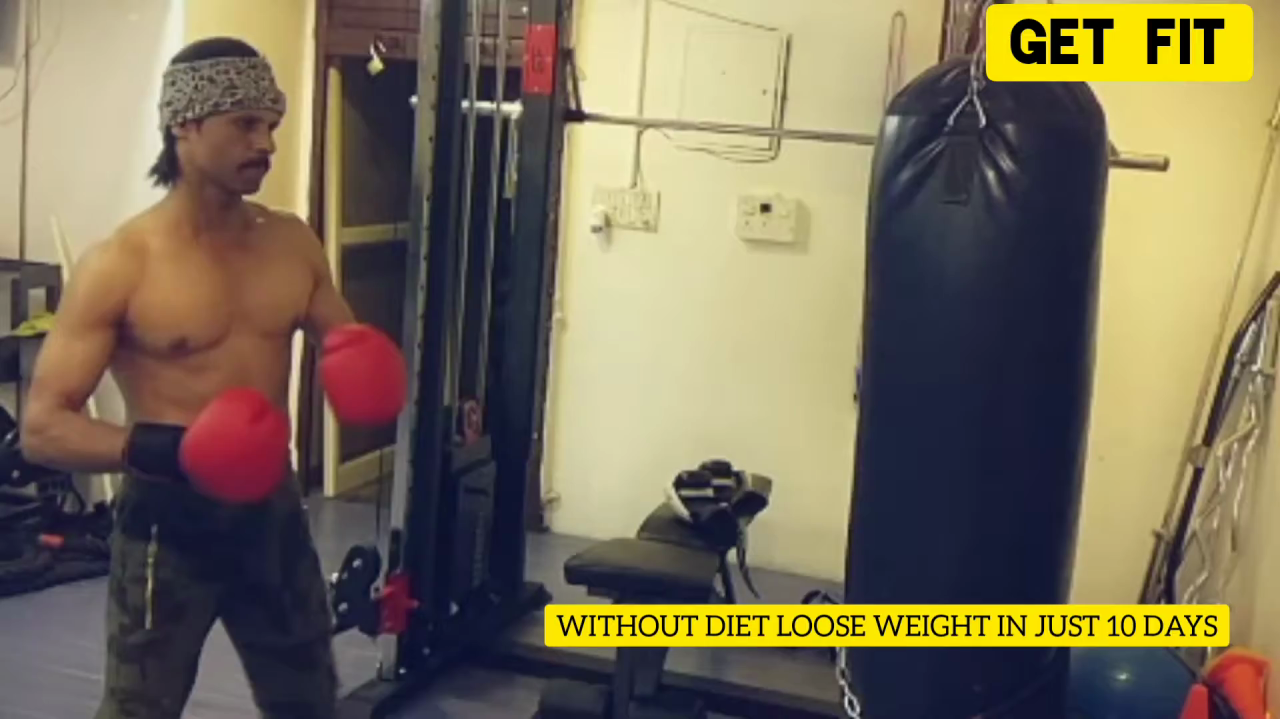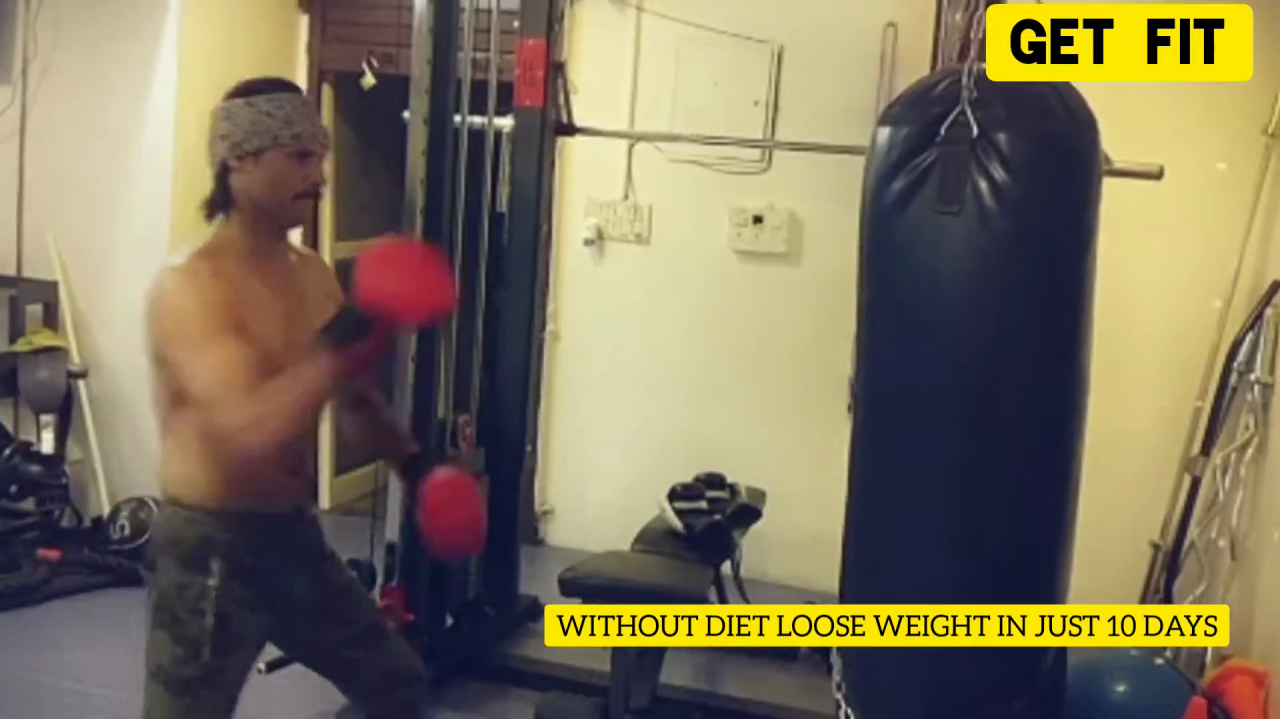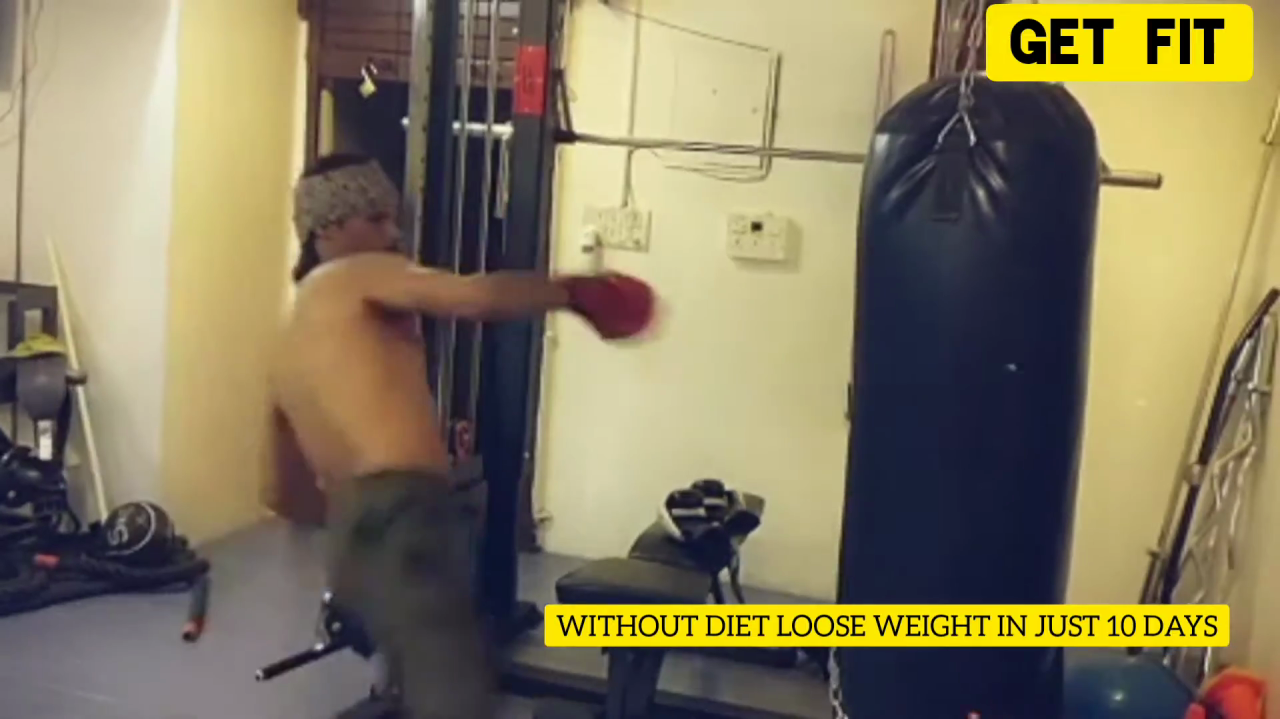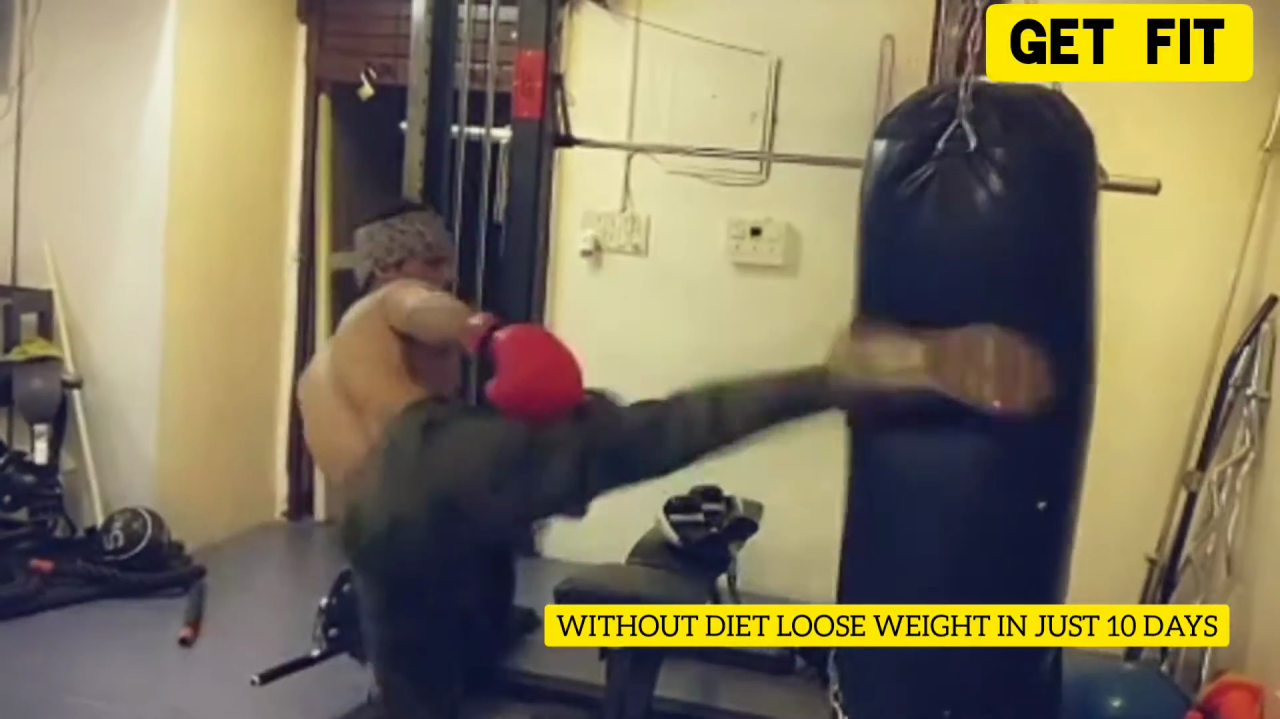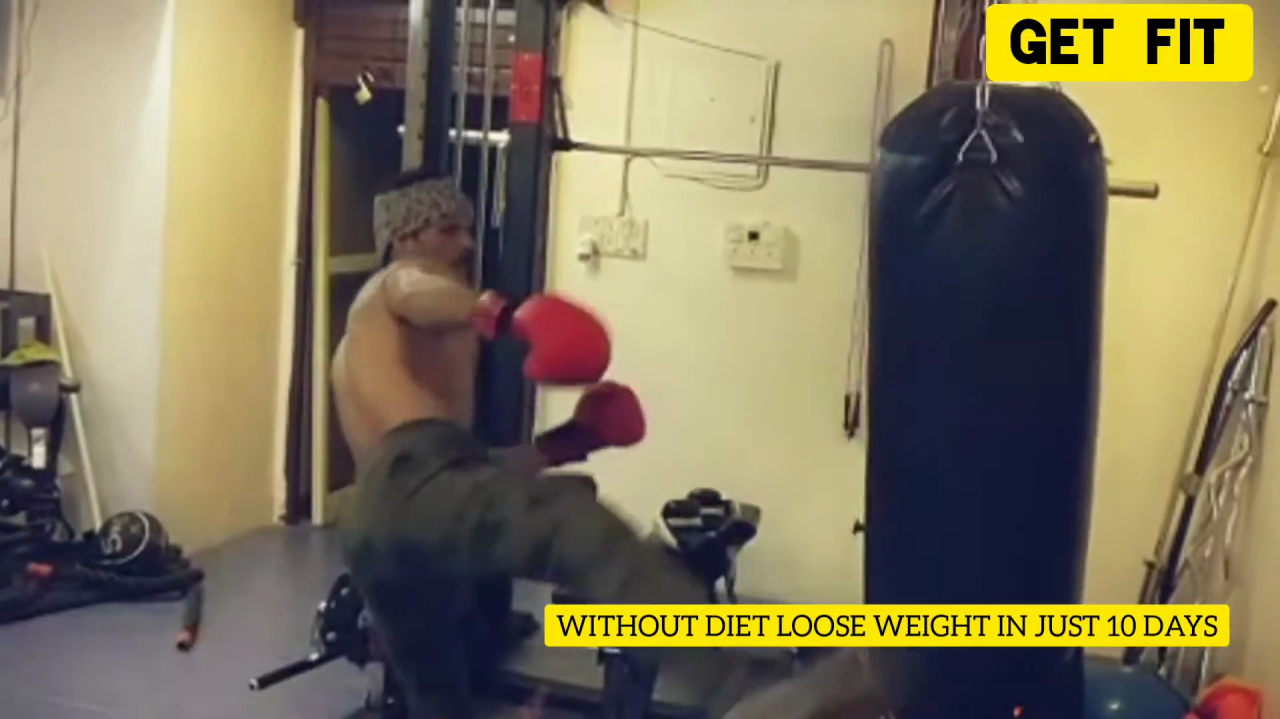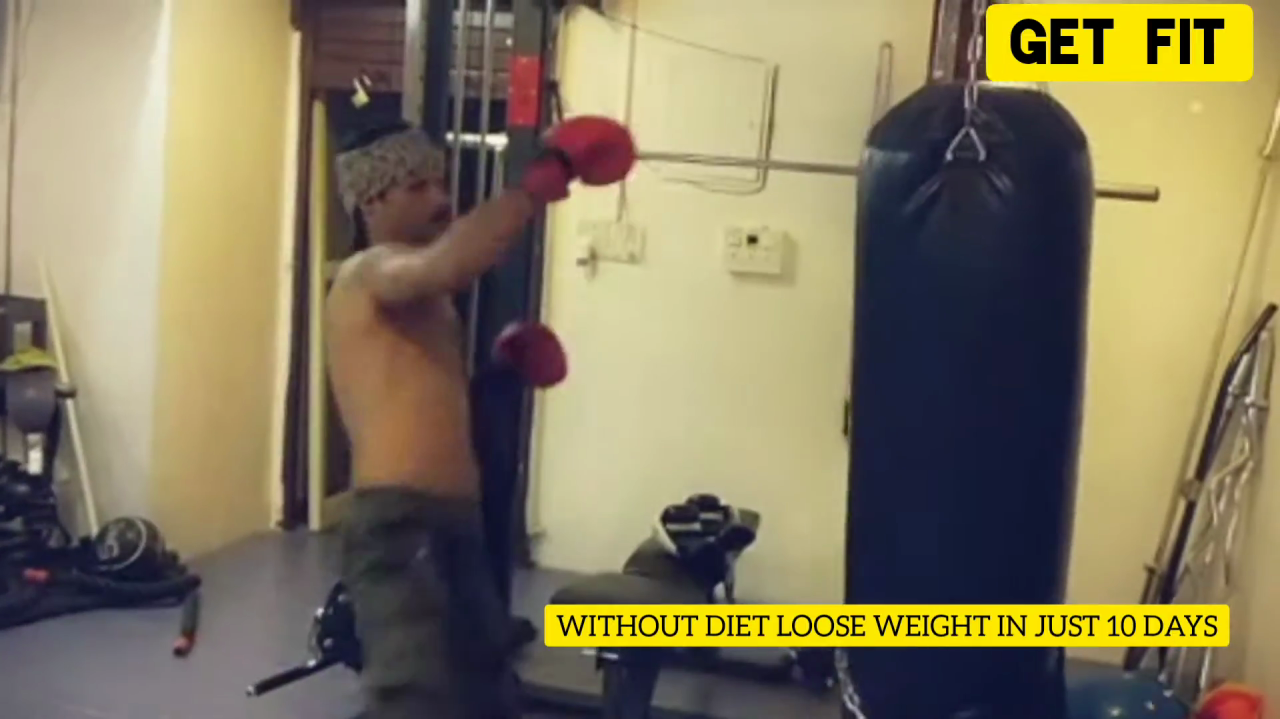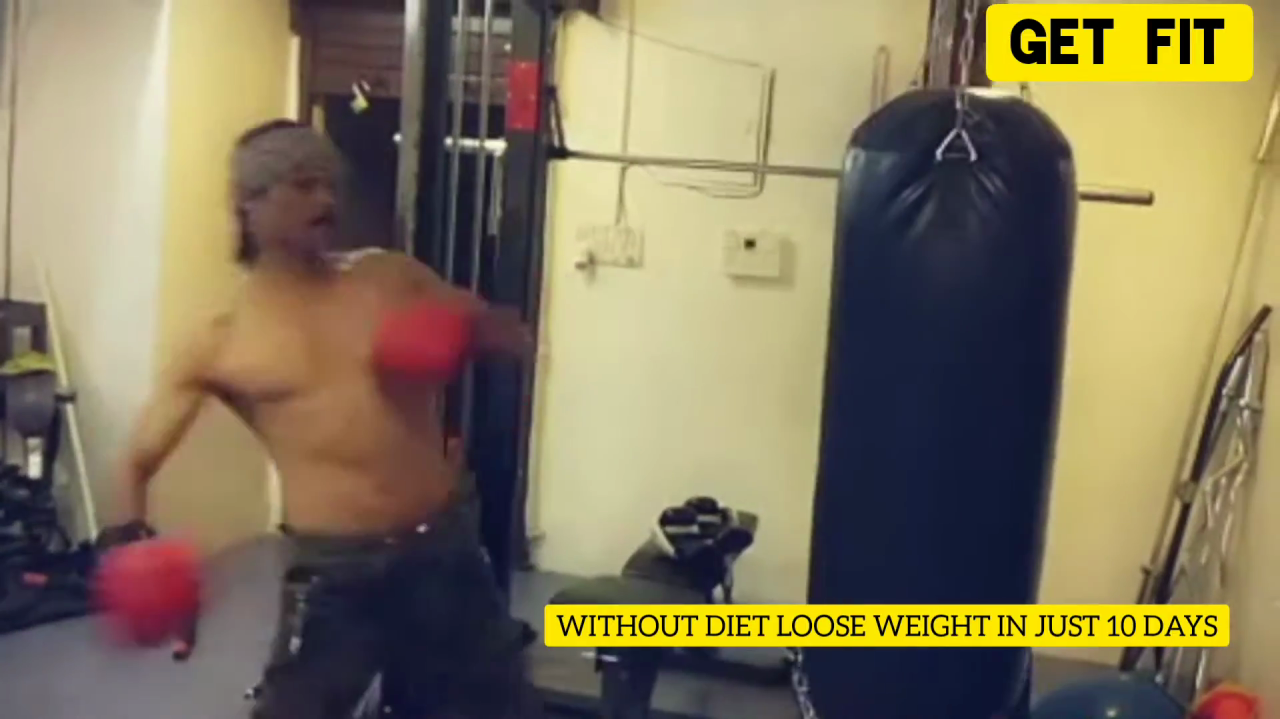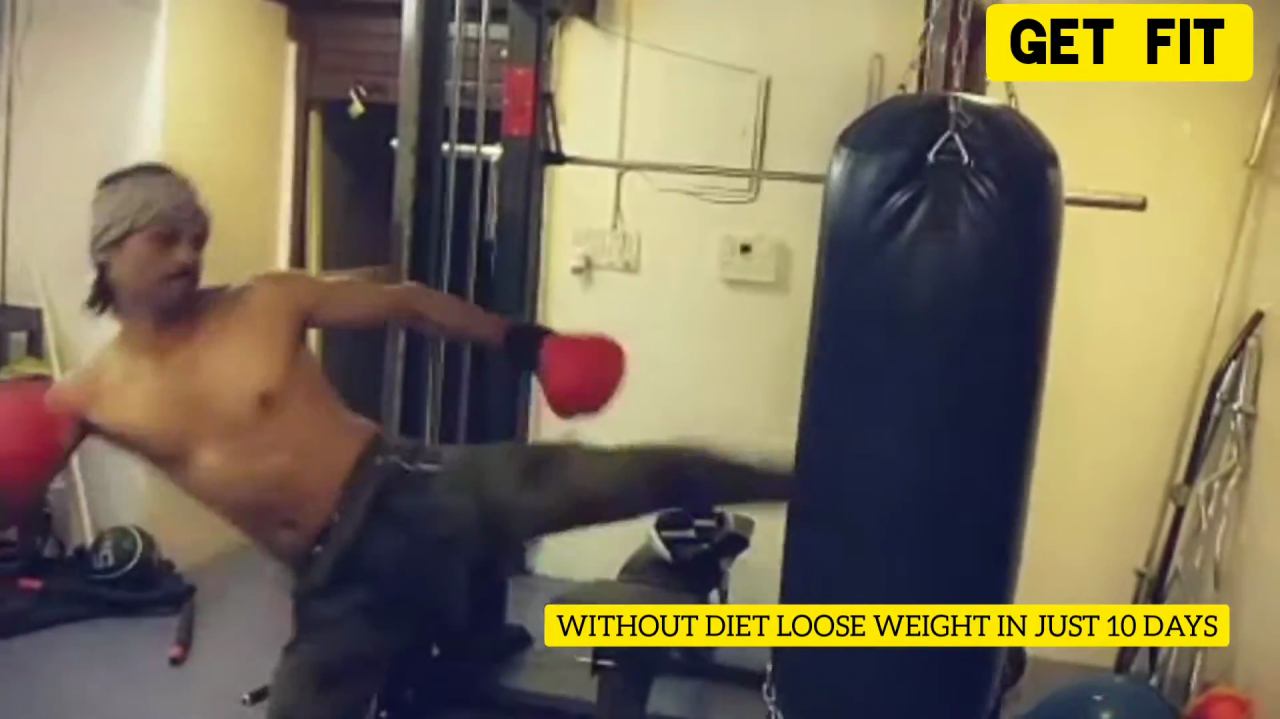
dt=0.2s
person 1, frame 1
left shoulder: (293, 244)
right shoulder: (119, 262)
left elbow: (349, 350)
right elbow: (40, 426)
left wrist: (368, 375)
right wrist: (159, 451)
left hip: (267, 517)
right hip: (167, 526)
person 1, frame 2
left shoulder: (307, 273)
right shoulder: (191, 288)
left elbow: (357, 394)
right elbow: (244, 435)
left wrist: (419, 464)
right wrist: (346, 342)
left hip: (288, 544)
right hip: (210, 559)
person 1, frame 3
left shoulder: (289, 345)
right shoulder: (359, 277)
left elbow: (289, 498)
right elbow: (475, 296)
right wrist: (580, 290)
left hip: (363, 538)
right hip: (401, 528)
person 1, frame 4
left shoulder: (318, 376)
right shoulder: (393, 303)
right elbow: (431, 313)
right wrist: (484, 336)
left hip: (375, 524)
right hip: (429, 457)
right knee: (663, 427)
right ankle: (868, 370)
person 1, frame 5
left shoulder: (356, 346)
right shoulder: (393, 283)
right elbow: (426, 295)
left wrist: (567, 439)
right wrist: (508, 316)
right hip: (422, 486)
right knee: (579, 530)
person 1, frame 6
left shoulder: (406, 297)
right shoulder: (369, 275)
right elbow: (451, 261)
left wrist: (505, 356)
right wrist: (544, 175)
left hip: (440, 535)
right hip: (400, 540)
person 1, frame 7
left shoulder: (386, 276)
right shoulder: (222, 339)
left elbow: (512, 337)
right elbow: (138, 460)
left wrist: (481, 327)
right wrist: (132, 536)
left hip: (442, 555)
right hip: (334, 578)
person 1, frame 8
left shoulder: (265, 303)
right shoulder: (98, 393)
left elbow: (400, 300)
left wrist: (526, 341)
left hip: (405, 498)
right hip: (334, 580)
left knee: (644, 477)
left ankle: (796, 492)
